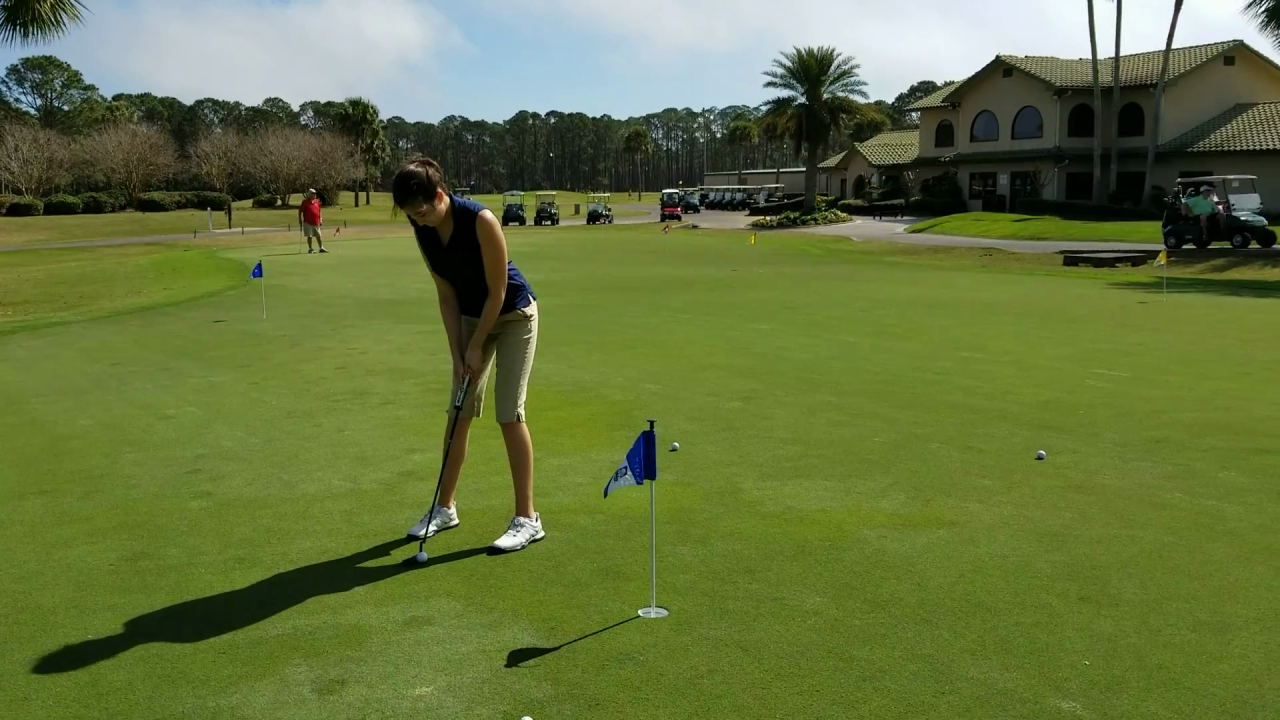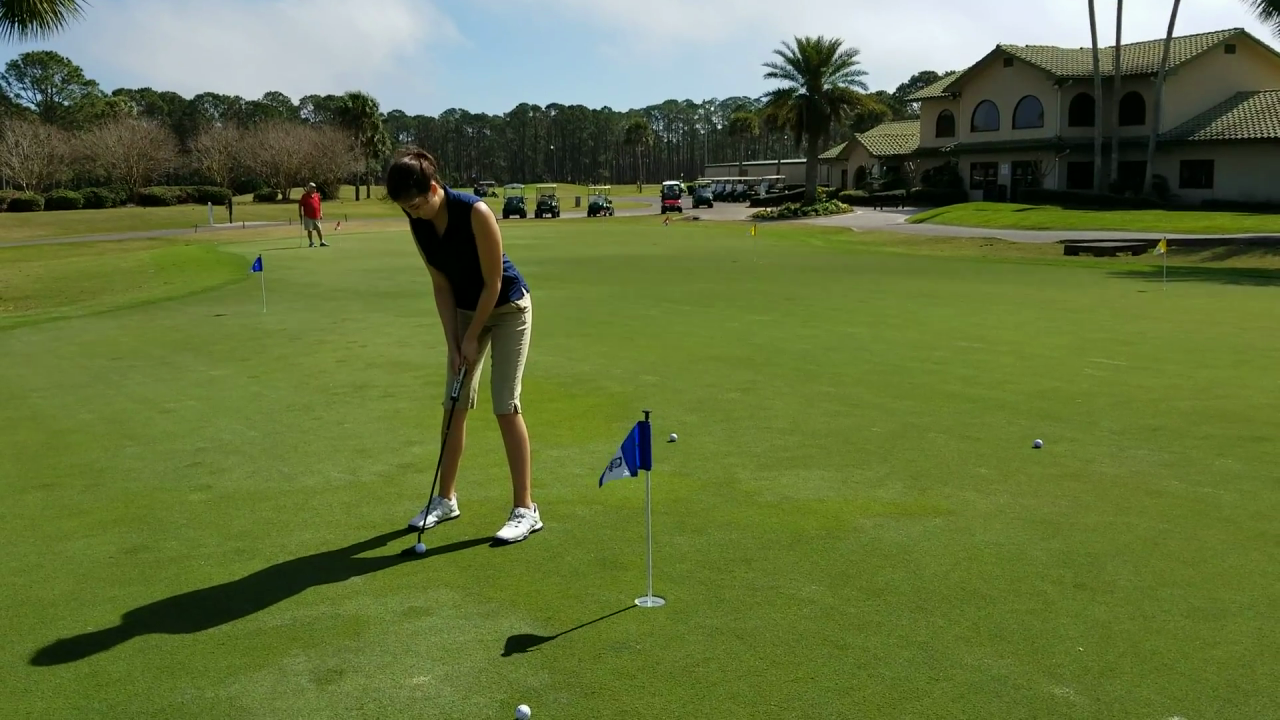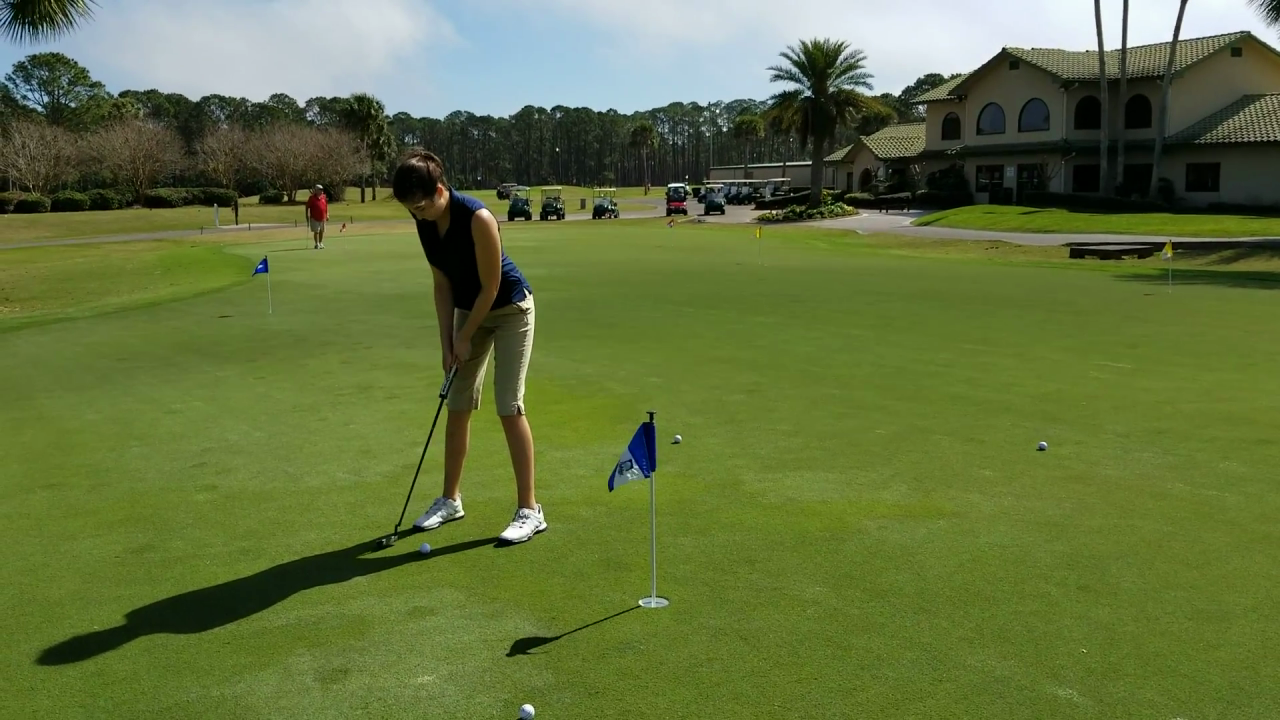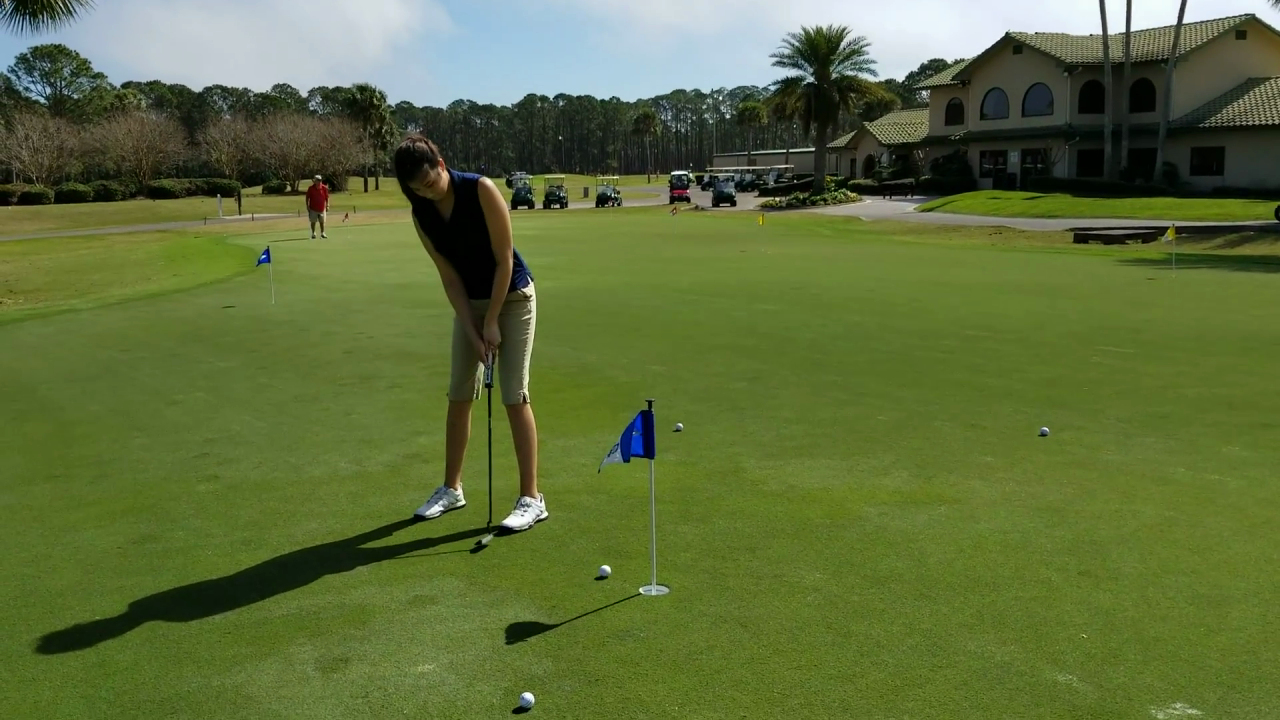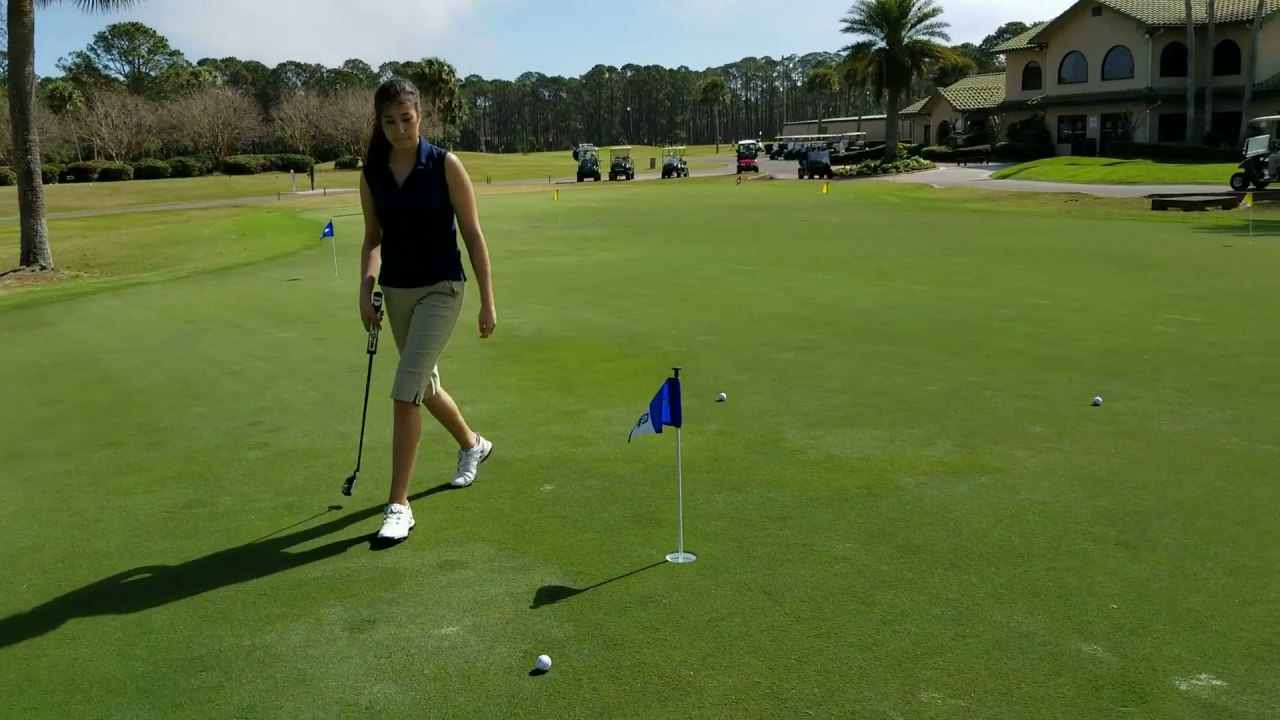
dt=1s
person 1, frame 1
left shoulder: (480, 220)
right shoulder: (423, 231)
left elbow: (498, 290)
right elbow: (447, 293)
left wrist: (476, 346)
right wrist: (457, 352)
left hip: (514, 313)
right hip: (474, 316)
left knee: (509, 413)
right knee: (459, 414)
left ankle: (527, 518)
right ankle: (445, 506)
person 1, frame 2
left shoulder: (475, 211)
right shoulder: (418, 224)
left elbow: (493, 282)
right elbow: (442, 285)
left wrist: (472, 338)
right wrist: (453, 342)
left hip: (507, 306)
right hip: (466, 309)
left knee: (506, 405)
right knee: (453, 406)
left ankle: (525, 508)
right ankle: (446, 498)
person 1, frame 3
left shoulder: (477, 218)
right shoulder: (424, 223)
left elbow: (490, 288)
right elbow: (442, 284)
left wrist: (464, 338)
right wrist: (446, 342)
left hip: (510, 308)
right hip: (469, 310)
left knee: (509, 406)
right knee: (457, 407)
left ankle: (530, 510)
right ankle: (450, 499)
person 1, frame 4
left shoulder: (481, 189)
right shoulder: (421, 213)
left elbow: (504, 258)
right elbow: (449, 276)
left wrist: (492, 322)
right wrist: (472, 331)
left hip: (512, 296)
right hip: (470, 301)
left knee: (513, 395)
right knee: (459, 395)
left ankle: (531, 498)
right ankle: (451, 488)
person 1, frame 5
left shoulder: (445, 165)
right shoulder: (371, 173)
left elbow: (473, 234)
right elbow: (373, 239)
left wrist: (488, 300)
right wrist: (366, 289)
left hip: (440, 290)
right hip: (397, 292)
left knee: (407, 392)
right knee: (423, 387)
left ankle: (398, 504)
right ankle: (474, 443)
